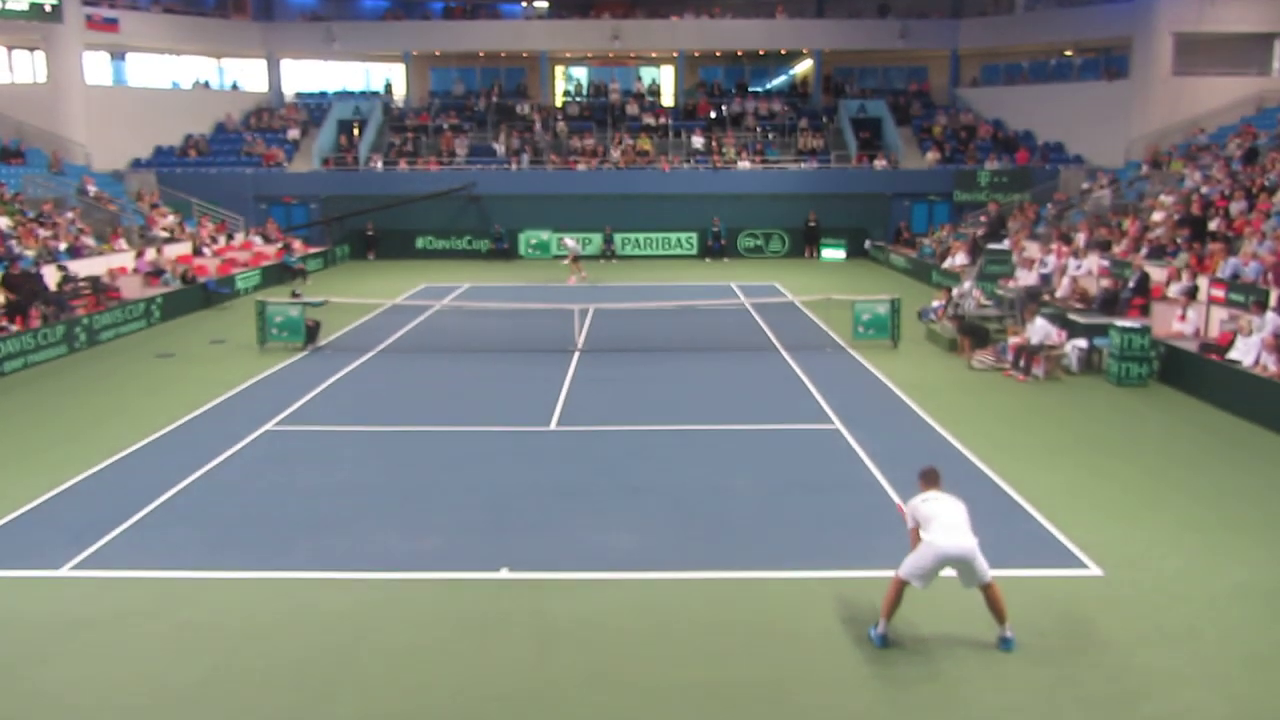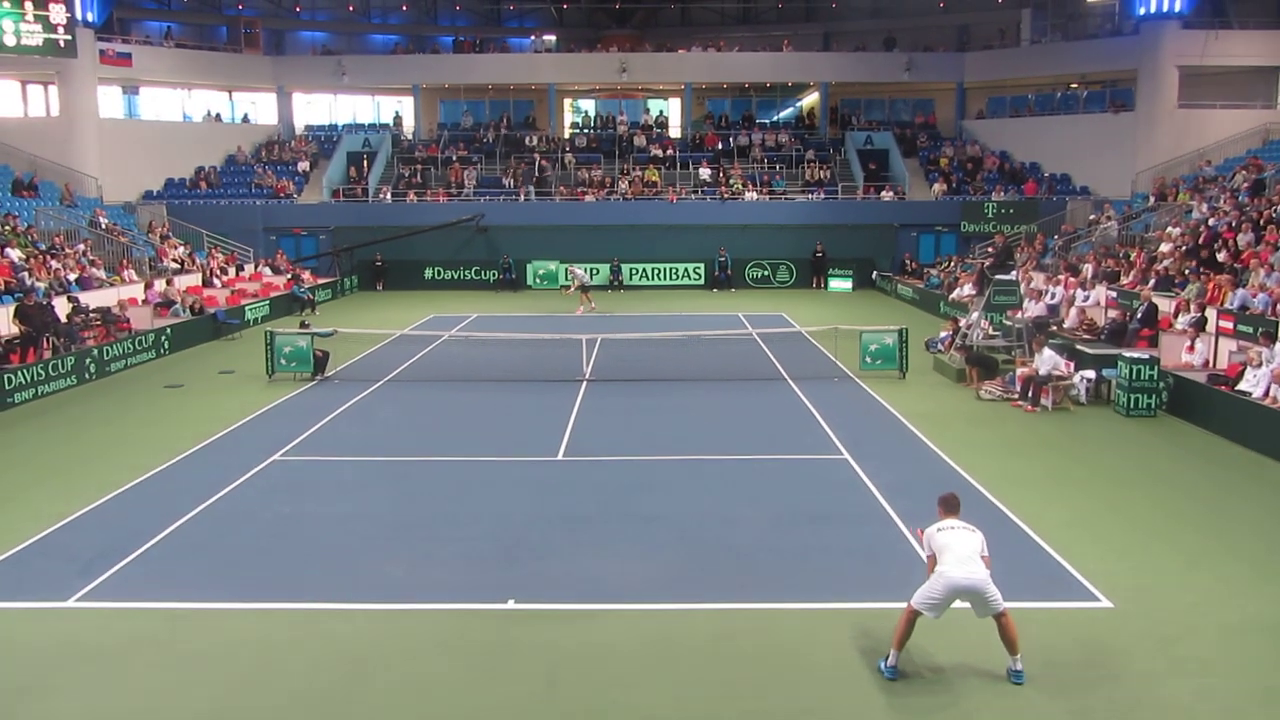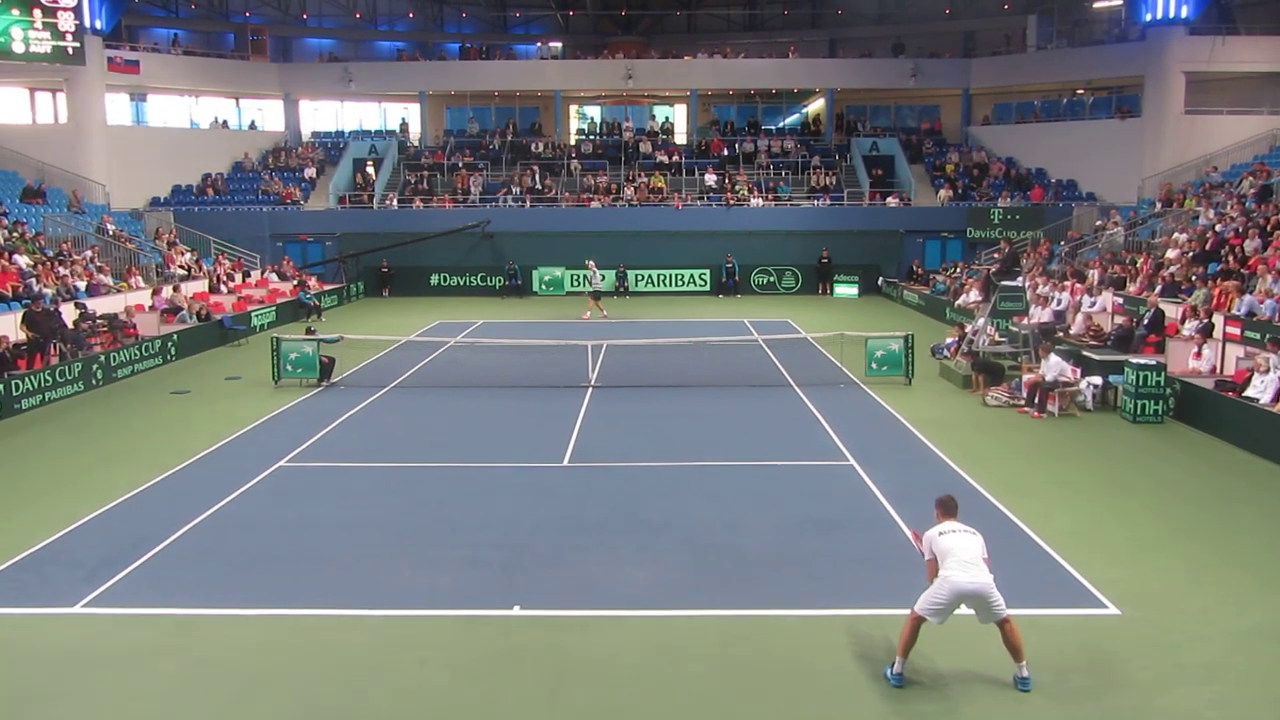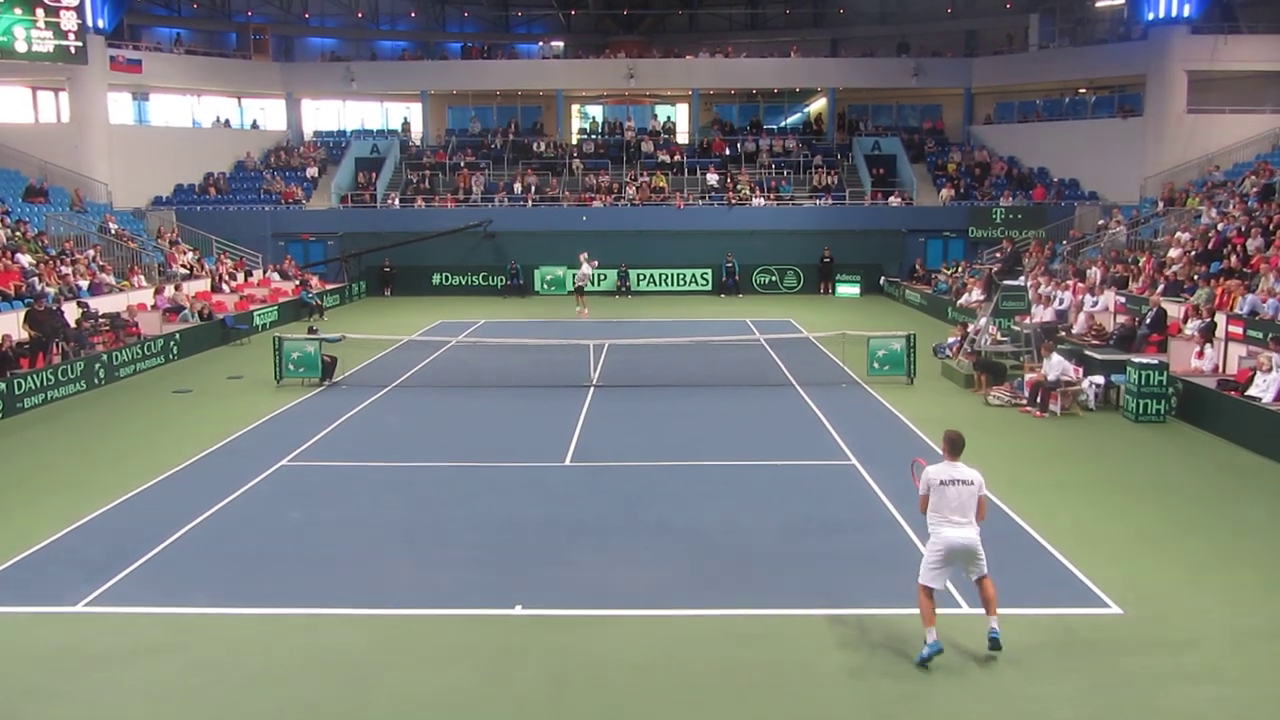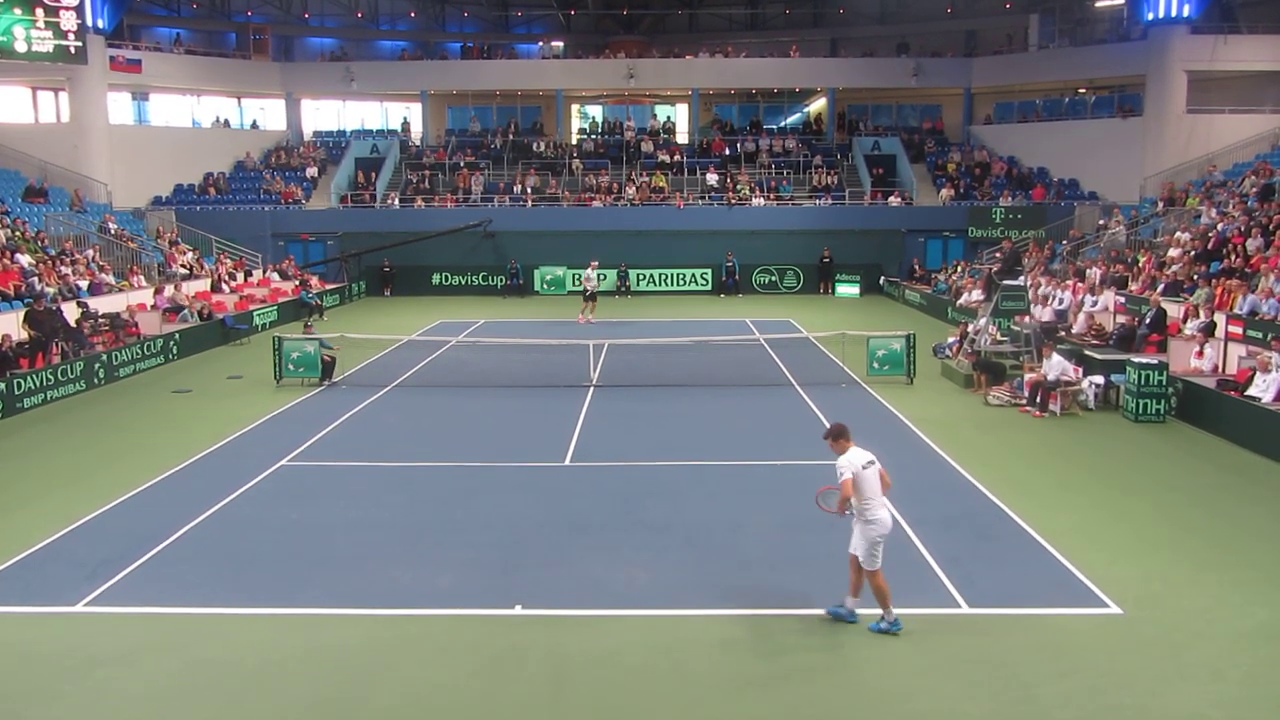
dt=1s
person 1, frame 1
left shoulder: (915, 502)
right shoulder: (957, 502)
left elbow: (915, 544)
left hip: (935, 546)
right hip: (967, 546)
left knee: (899, 581)
right knee: (988, 586)
left ankle: (881, 632)
right ankle: (1006, 635)
person 1, frame 2
left shoulder: (931, 531)
right shoulder: (976, 532)
left elbow: (931, 572)
left hip: (947, 578)
right hip: (979, 578)
left knee: (911, 612)
right knee: (1002, 615)
left ankle: (891, 664)
right ankle: (1016, 667)
person 1, frame 3
left shoulder: (931, 534)
right shoulder: (975, 534)
left elbow: (932, 577)
left hip: (951, 582)
right hip: (983, 582)
left knee: (914, 618)
right knee: (1005, 622)
left ankle: (897, 672)
right ankle: (1023, 675)
person 1, frame 4
left shoulder: (931, 472)
right shoulder: (975, 476)
left elbow: (923, 508)
right elbow: (981, 516)
left hip: (942, 539)
right hip: (970, 537)
left knee: (925, 590)
right knee: (984, 579)
left ankle: (931, 642)
right ankle: (993, 629)
person 1, frame 5
left shoulder: (845, 461)
right shoulder: (868, 455)
left elbow: (846, 494)
right elbow: (887, 484)
left wrist: (842, 506)
left hip: (870, 522)
right hip: (880, 516)
left knee: (872, 570)
right knee: (855, 561)
left ankle: (891, 620)
right ankle: (849, 609)
